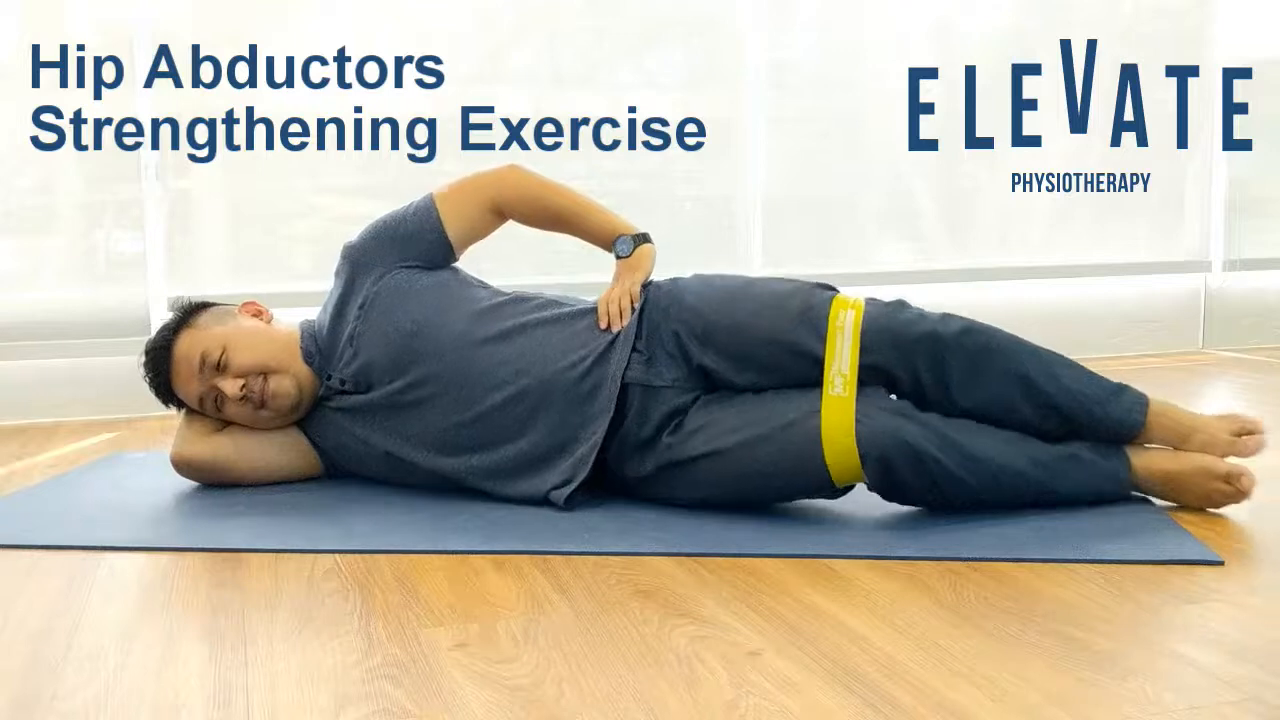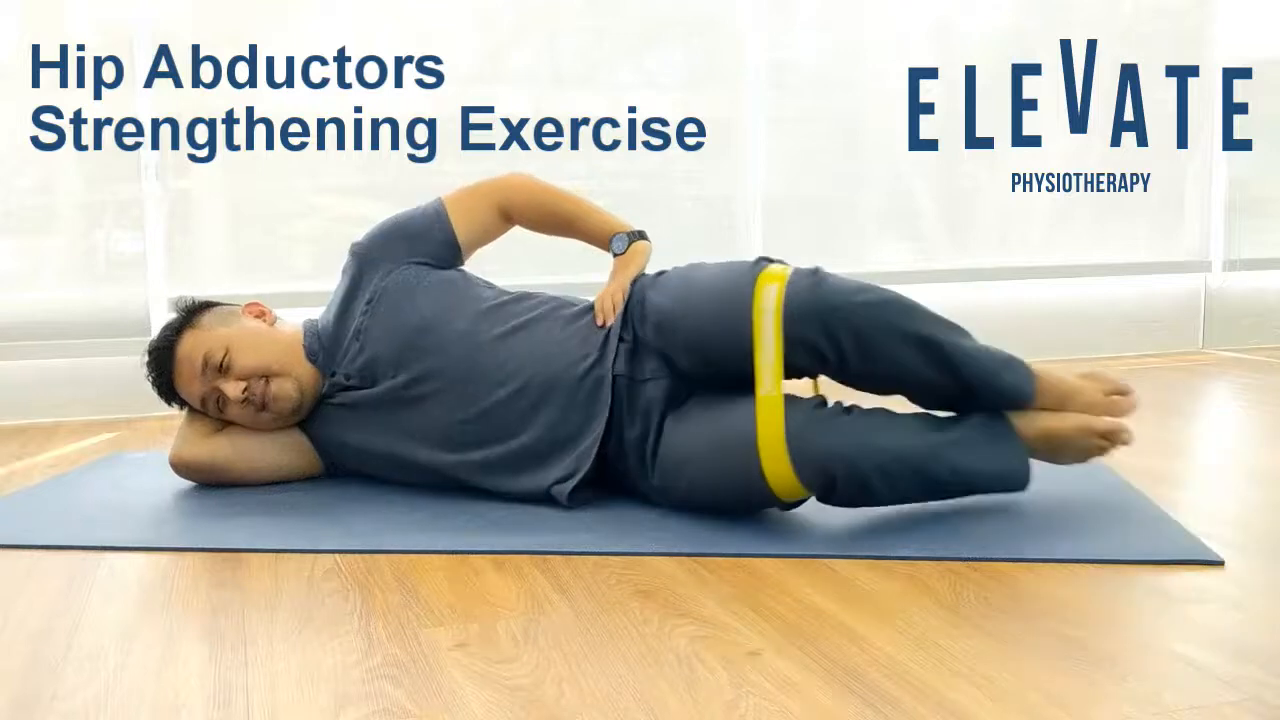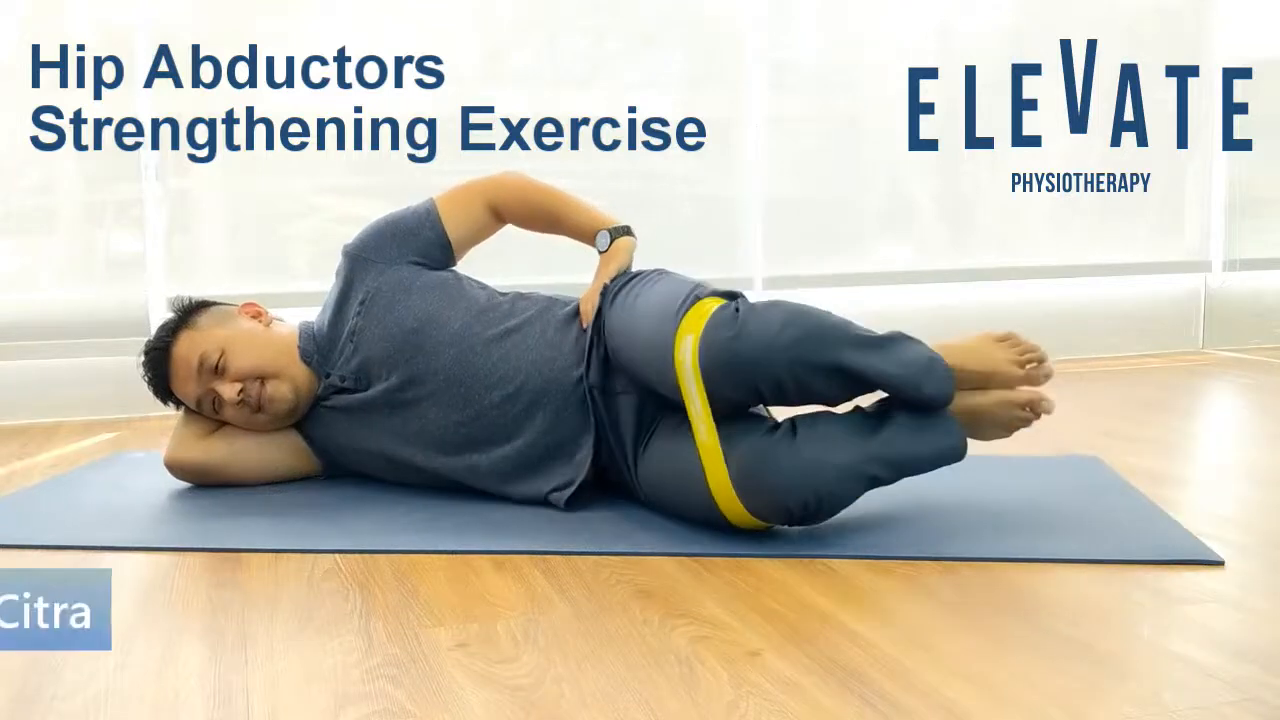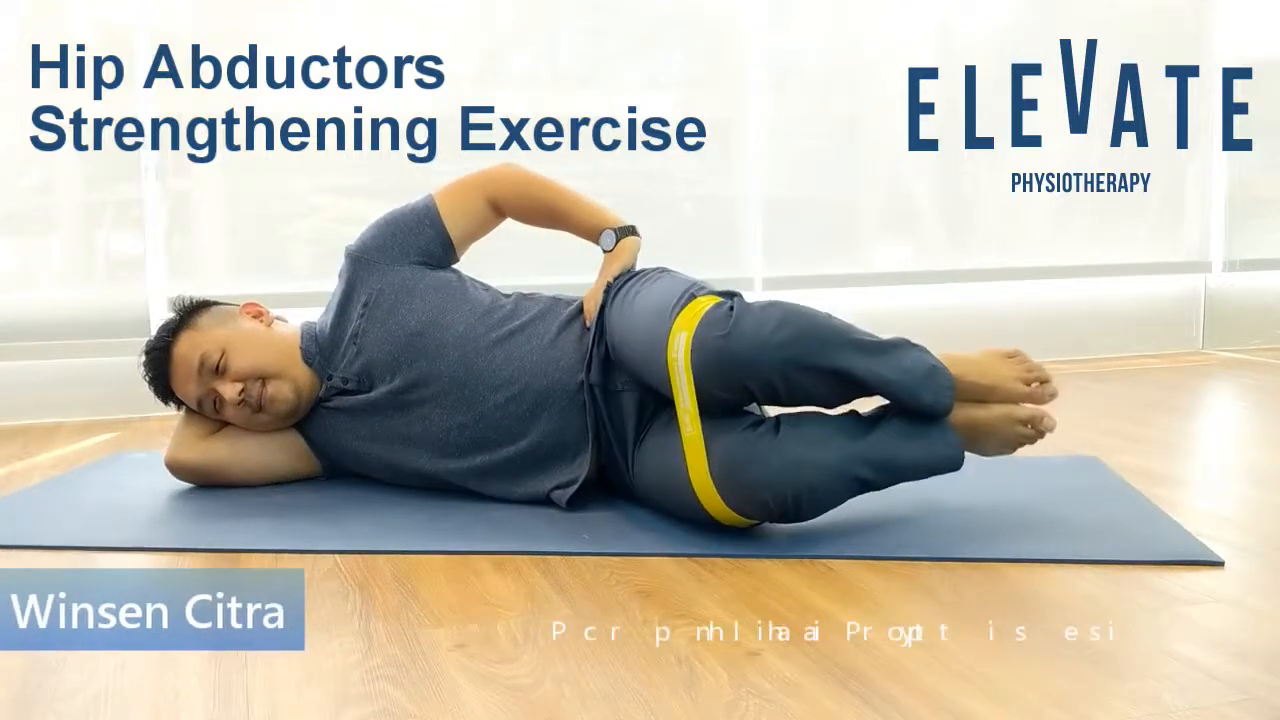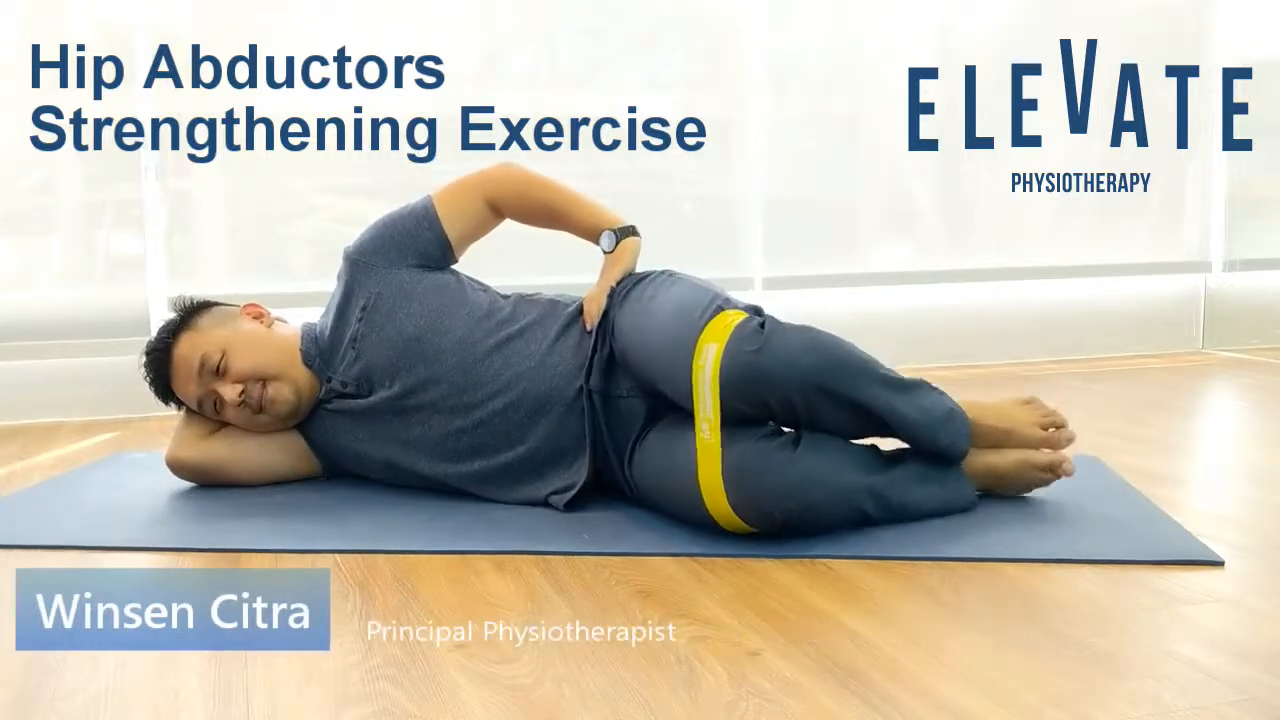
dt=0.3s
person 1, frame 1
left shoulder: (369, 270)
right shoulder: (331, 438)
left elbow: (503, 182)
left wrist: (631, 246)
left hip: (659, 338)
right hip: (654, 460)
left knee: (893, 341)
right knee: (884, 437)
left ankle: (1148, 420)
right ankle: (1131, 472)
person 1, frame 2
left shoulder: (375, 270)
right shoulder: (329, 436)
left elbow: (509, 191)
left wrist: (627, 243)
left hip: (641, 337)
right hip: (644, 454)
left knee: (808, 310)
right knee: (821, 446)
left ankle: (1028, 389)
right ankle: (1021, 445)
person 1, frame 3
left shoulder: (369, 267)
right shoulder: (327, 434)
left elbow: (498, 190)
left wrist: (613, 239)
left hip: (621, 329)
right hip: (629, 451)
left knee: (727, 350)
right knee: (783, 478)
left ankle: (931, 368)
right ankle: (953, 422)
person 1, frame 4
left shoulder: (372, 269)
right shoulder: (327, 436)
left elbow: (500, 183)
left wrist: (617, 236)
left hip: (628, 329)
right hip: (628, 454)
left knee: (724, 351)
right knee: (763, 475)
left ankle: (937, 378)
right ankle: (952, 432)
person 1, frame 5
left shoulder: (371, 268)
right shoulder: (330, 437)
left elbow: (499, 182)
left wrist: (616, 236)
left hip: (631, 328)
right hip: (626, 454)
left knee: (753, 364)
right knee: (766, 484)
left ankle: (955, 421)
right ankle: (959, 473)
